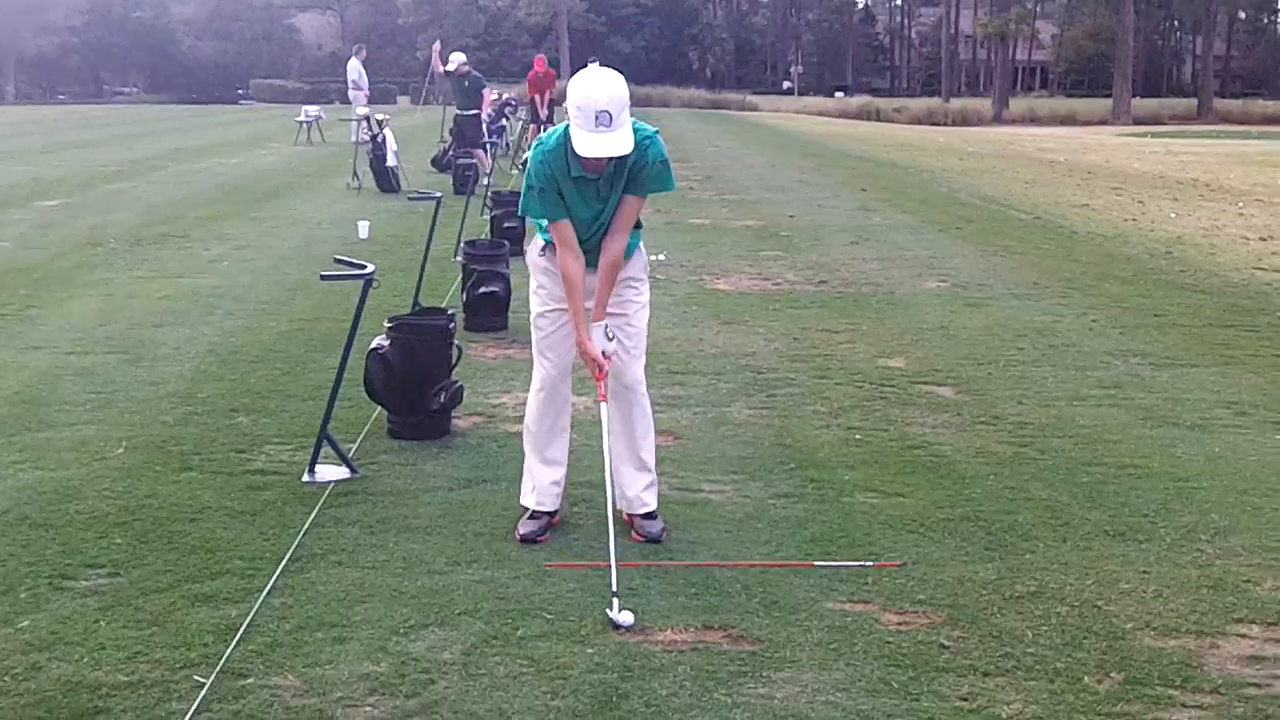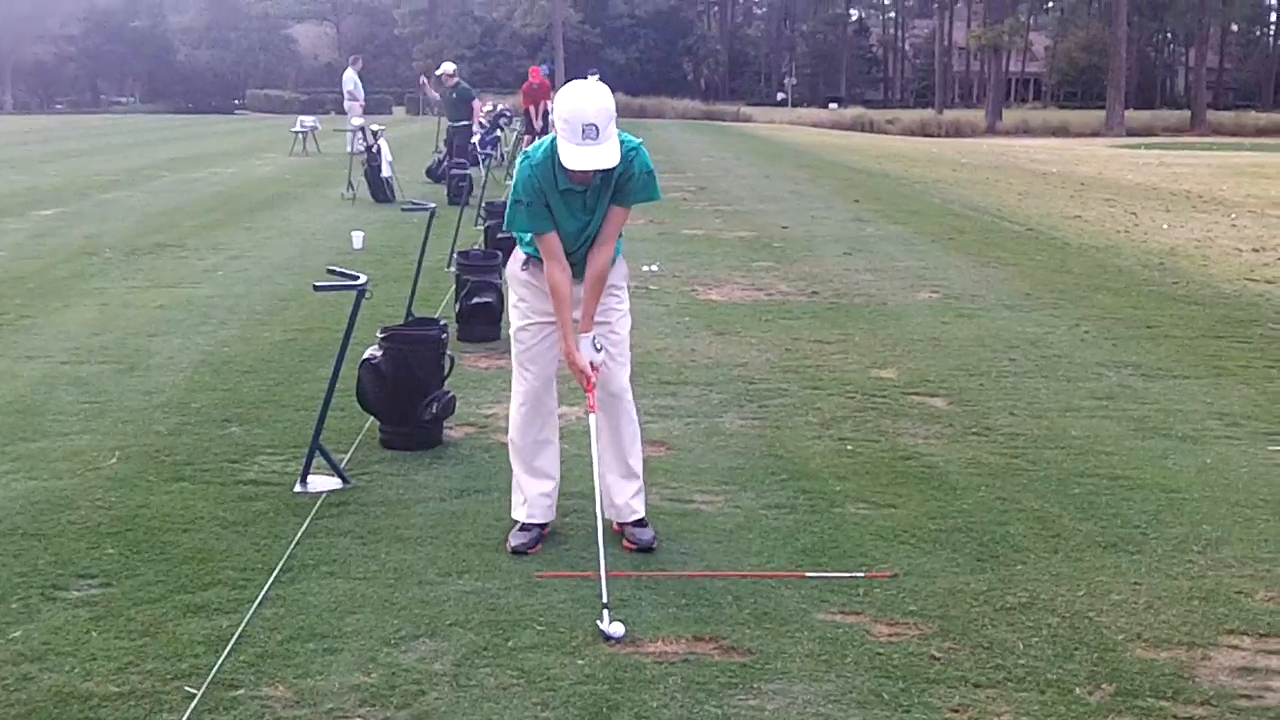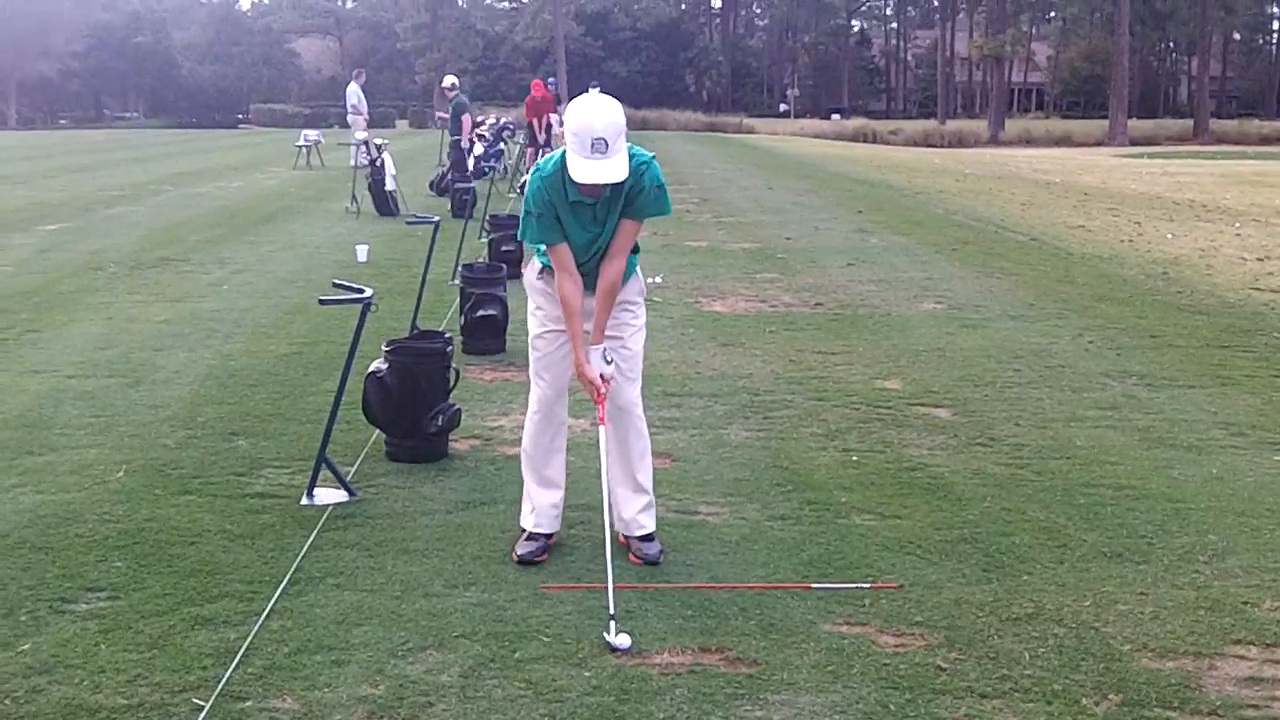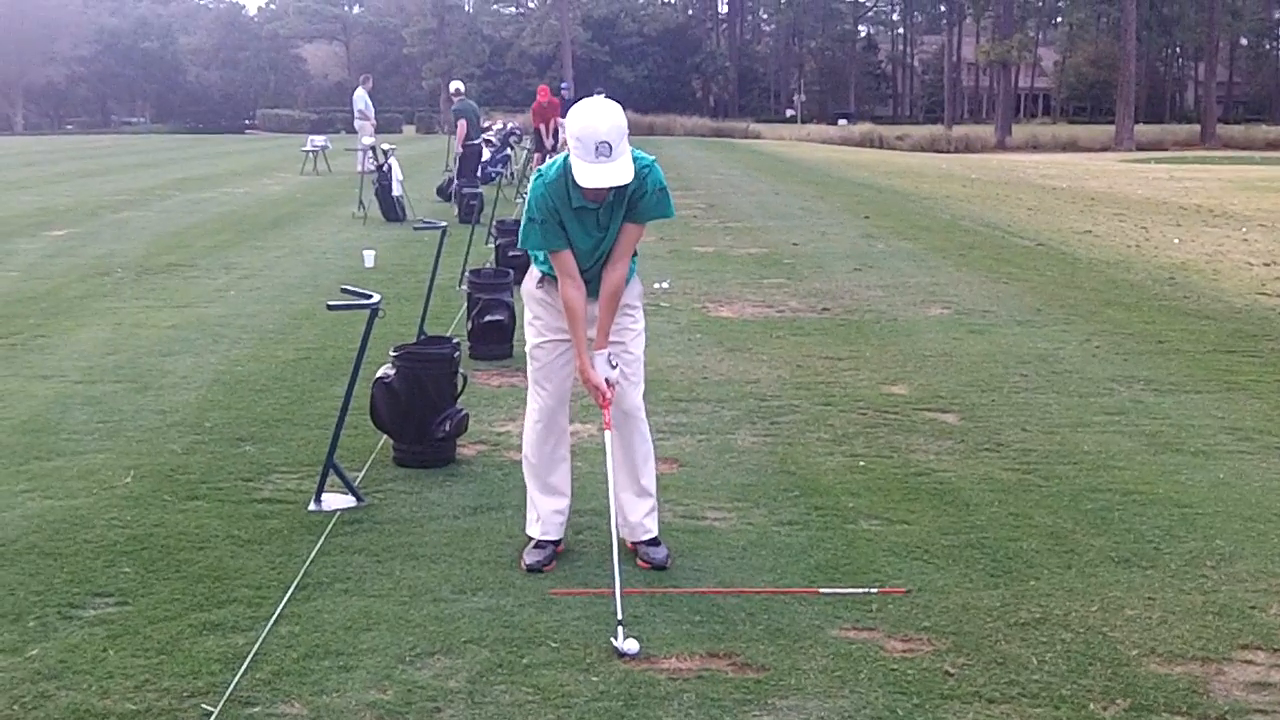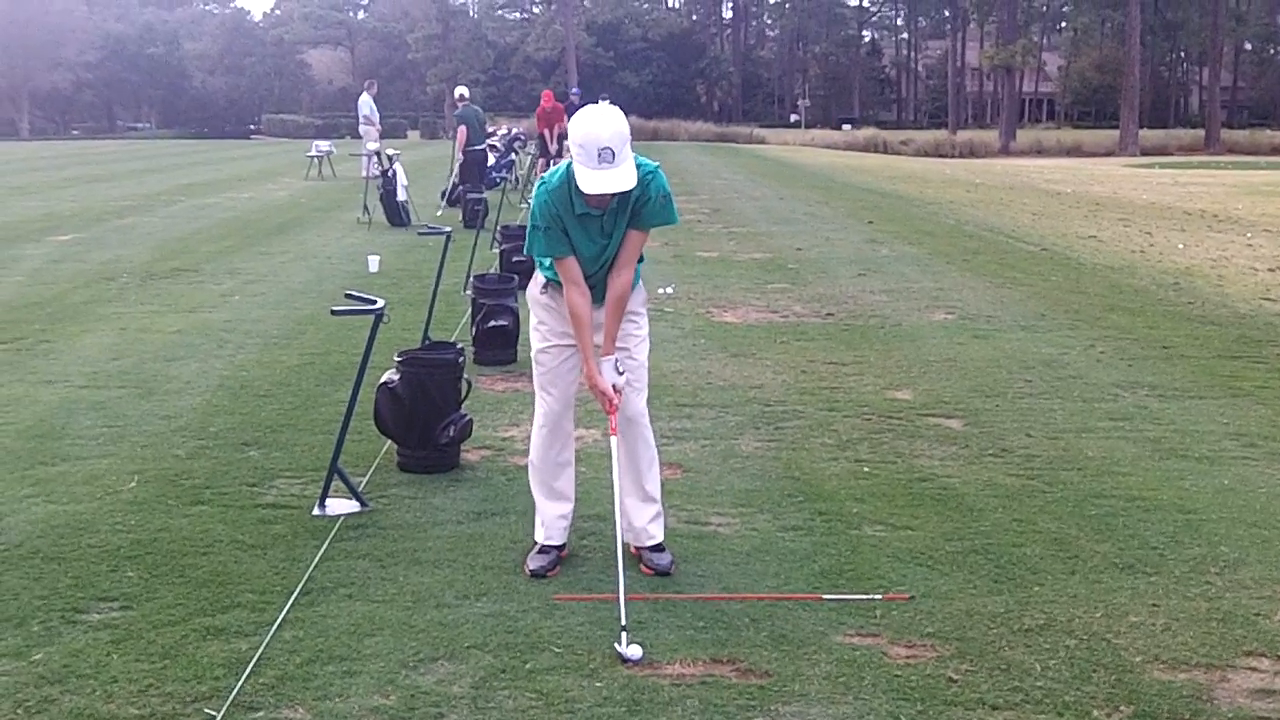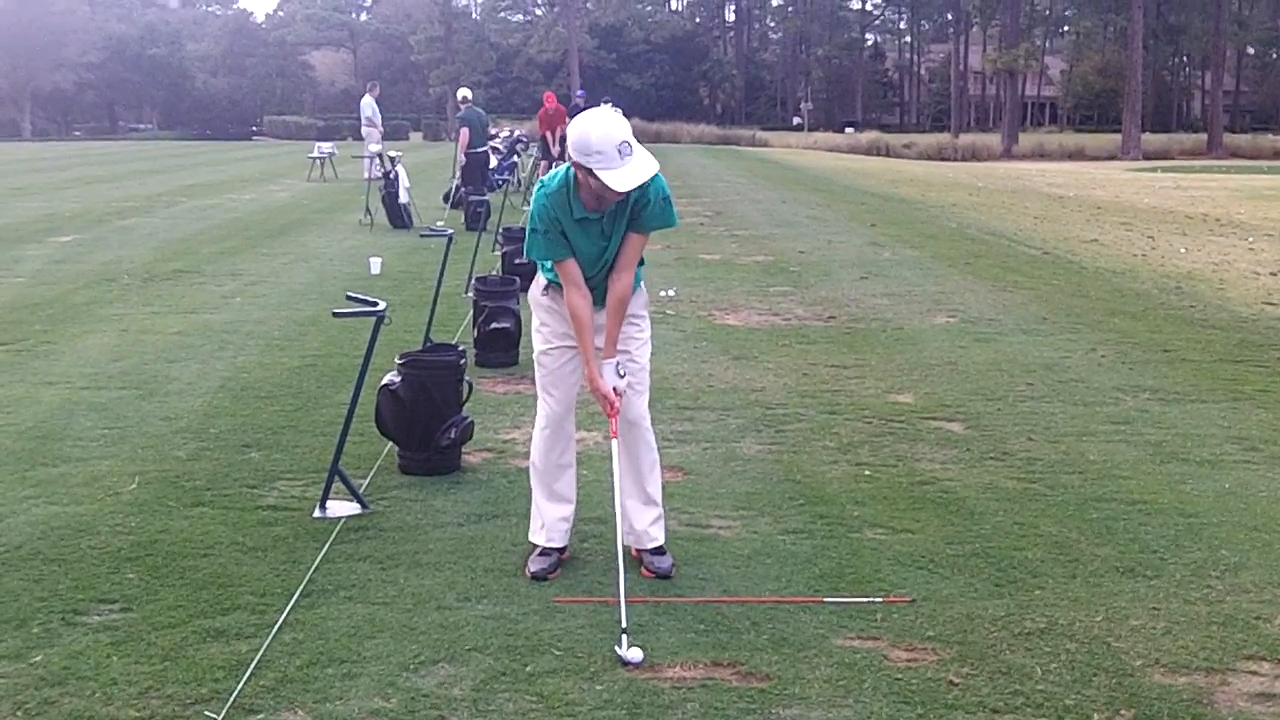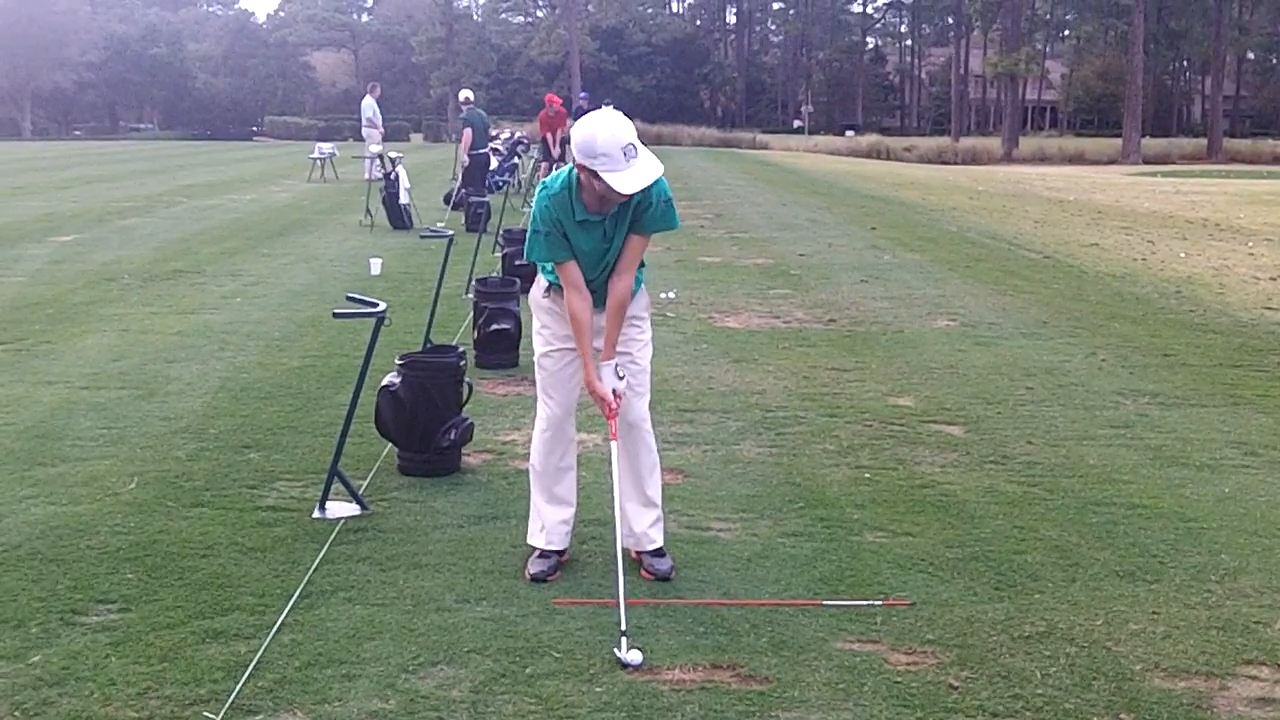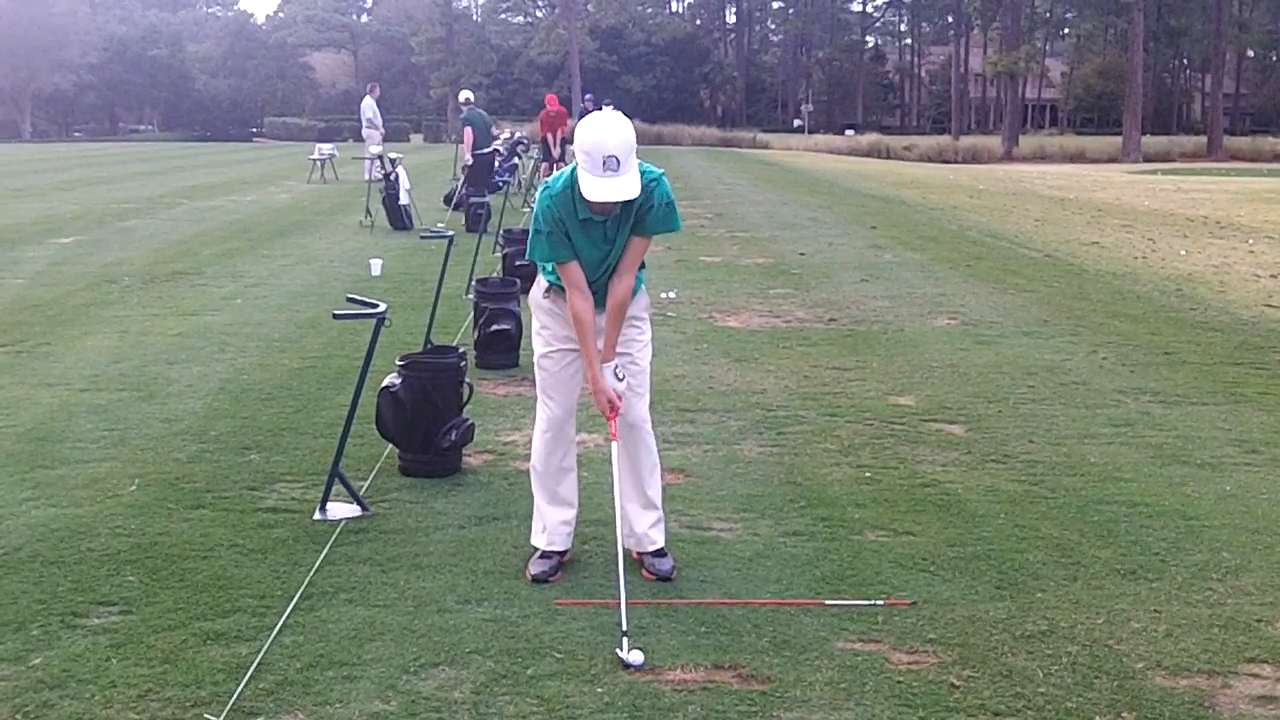
dt=0.3s
person 1, frame 1
left shoulder: (646, 148)
right shoulder: (547, 156)
left elbow: (617, 238)
right elbow: (569, 251)
left wrist: (600, 321)
right wrist: (581, 332)
left hip: (623, 267)
right hip: (555, 265)
left knee: (629, 380)
right knee: (549, 380)
left ankle: (640, 501)
right ankle: (542, 500)
person 1, frame 2
left shoulder: (632, 158)
right shoulder: (533, 169)
left elbow: (602, 249)
right elbow: (555, 262)
left wrist: (587, 331)
right wrist: (569, 343)
left hip: (605, 275)
right hip: (537, 276)
left knee: (615, 387)
right knee: (532, 389)
left ankle: (629, 509)
right ankle: (533, 513)
person 1, frame 3
left shoulder: (643, 172)
right shoulder: (545, 181)
left elbow: (614, 262)
right elbow: (567, 273)
left wrist: (599, 341)
right wrist: (580, 355)
left hip: (620, 290)
right hip: (553, 287)
left knee: (625, 402)
right knee: (546, 399)
left ankle: (637, 524)
right ankle: (540, 522)
person 1, frame 4
left shoulder: (645, 175)
right shoulder: (546, 187)
left elbow: (616, 266)
right elbow: (570, 280)
left wrist: (603, 348)
right wrist: (583, 361)
left hip: (619, 295)
right hip: (552, 294)
left knee: (629, 406)
right knee: (546, 407)
left ankle: (642, 528)
right ankle: (546, 529)
person 1, frame 5
left shoulder: (648, 181)
right shoulder: (550, 194)
left elbow: (621, 273)
right elbow: (574, 287)
left wrist: (610, 355)
right wrist: (590, 367)
left hip: (623, 301)
right hip: (556, 299)
left knee: (633, 412)
right knee: (552, 412)
left ankle: (646, 533)
right ankle: (551, 534)
person 1, frame 6
left shoulder: (648, 186)
right shoulder: (549, 199)
left elbow: (623, 275)
right elbow: (576, 289)
left wrist: (611, 357)
right wrist: (592, 370)
left hip: (625, 303)
right hip: (559, 302)
left knee: (635, 414)
right knee: (554, 415)
left ankle: (647, 535)
right ankle: (551, 536)
person 1, frame 7
left shoulder: (650, 189)
right shoulder: (551, 200)
left elbow: (622, 277)
right elbow: (576, 292)
left wrist: (610, 358)
right wrist: (590, 372)
left hip: (625, 305)
right hip: (559, 304)
left knee: (635, 417)
right knee: (554, 418)
left ankle: (646, 538)
right ankle: (551, 539)
person 1, frame 8
left shoulder: (653, 188)
right shoulder: (553, 200)
left elbow: (622, 279)
right elbow: (577, 292)
left wrist: (610, 359)
right wrist: (593, 373)
left hip: (626, 306)
right hip: (559, 304)
left knee: (635, 417)
right knee: (555, 417)
left ankle: (647, 538)
right ankle: (552, 539)
